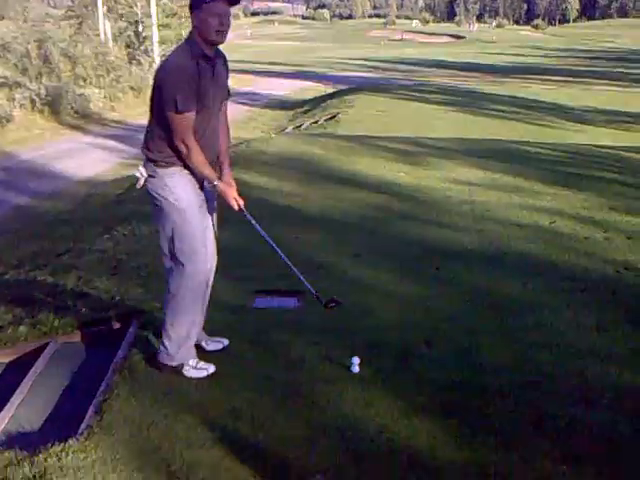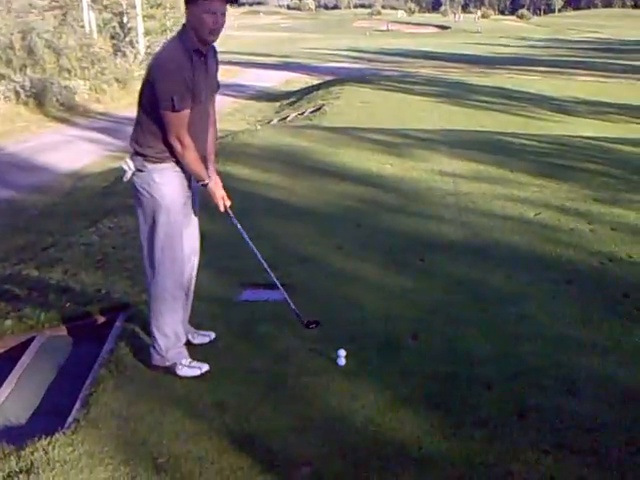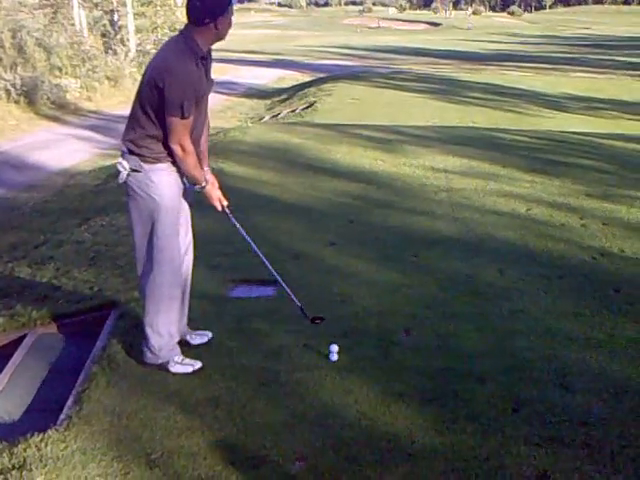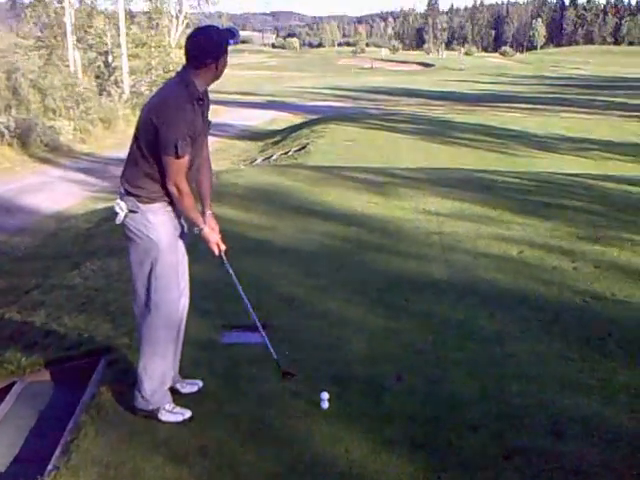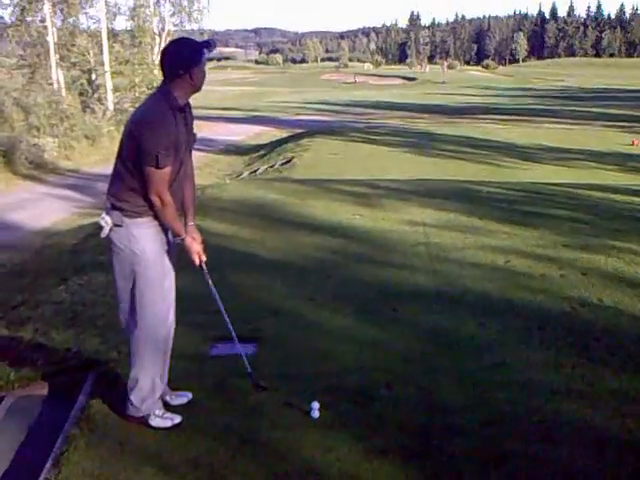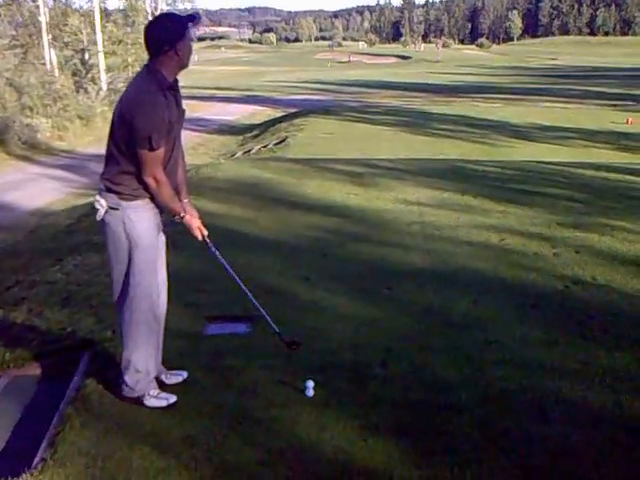
dt=0.5s
person 1, frame 1
left shoulder: (219, 61)
right shoulder: (178, 68)
right elbow: (184, 142)
left wrist: (226, 171)
right wrist: (218, 184)
left hip: (200, 174)
right hip: (172, 175)
left knee: (205, 260)
right knee: (192, 263)
left ankle: (192, 332)
right ankle: (174, 352)
person 1, frame 2
left shoulder: (209, 55)
right shoulder: (170, 63)
right elbow: (178, 138)
left wrist: (212, 169)
right wrist: (207, 182)
left hip: (185, 168)
right hip: (159, 171)
left knee: (187, 256)
right knee: (169, 262)
left ankle: (179, 326)
right ankle: (166, 350)
person 1, frame 3
left shoulder: (200, 53)
right shoulder: (179, 67)
left elbow: (200, 115)
right elbow: (179, 143)
left wrist: (207, 168)
right wrist: (203, 184)
left hip: (169, 165)
right hip: (151, 169)
left knee: (180, 253)
right knee: (164, 260)
left ankle: (175, 327)
right ankle: (159, 348)
person 1, frame 4
left shoulder: (199, 96)
right shoulder: (174, 107)
left elbow: (200, 157)
right elbow: (176, 183)
left wrist: (208, 213)
right wrist: (203, 227)
left hip: (165, 207)
right hip: (148, 210)
left knee: (175, 298)
right knee: (163, 303)
left ankle: (167, 376)
right ankle: (151, 396)
person 1, frame 5
left shoulder: (182, 110)
right shoulder: (157, 120)
left elbow: (186, 168)
right elbow: (157, 194)
left wrist: (191, 224)
right wrist: (184, 237)
left hip: (155, 221)
right hip: (134, 224)
left knee: (162, 312)
right knee: (151, 316)
left ankle: (157, 388)
right ankle: (142, 403)
person 1, frame 6
left shoulder: (168, 86)
right shoulder: (147, 99)
left elbow: (175, 148)
right elbow: (152, 175)
left wrist: (186, 200)
right wrist: (182, 214)
left hip: (146, 202)
right hip: (130, 206)
left knee: (154, 292)
right knee: (142, 296)
left ankle: (151, 366)
right ankle: (137, 382)
